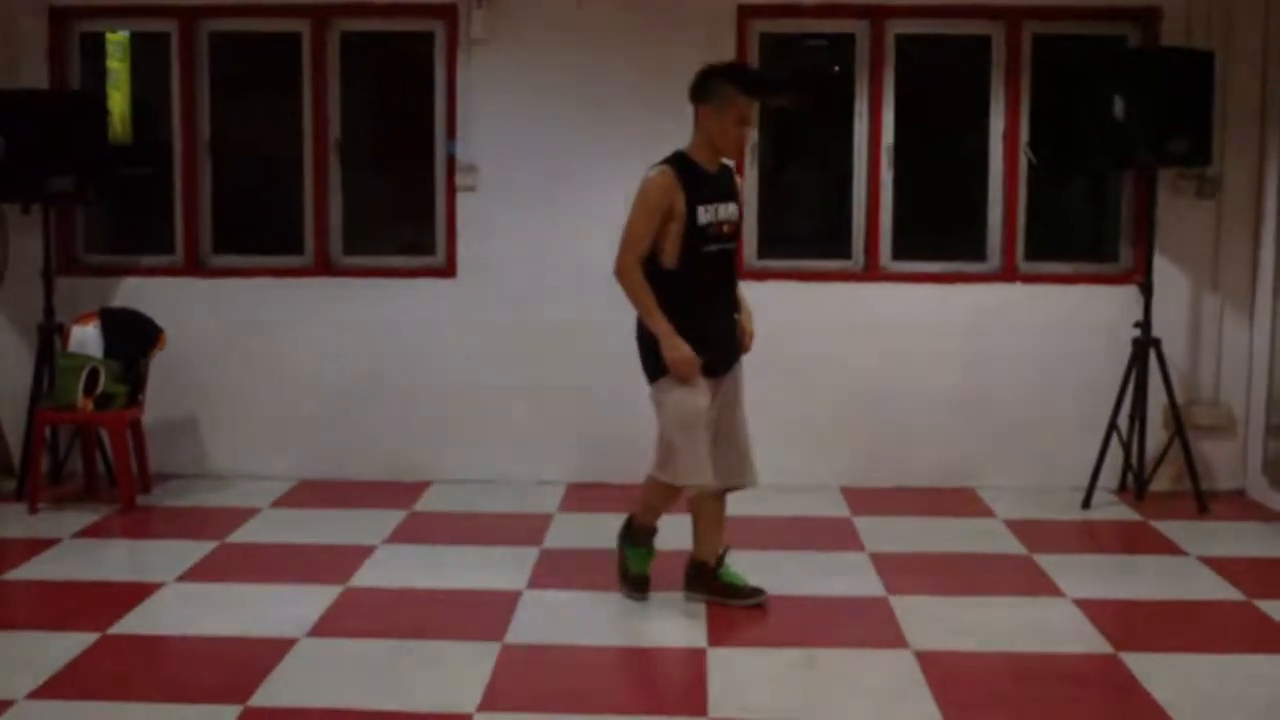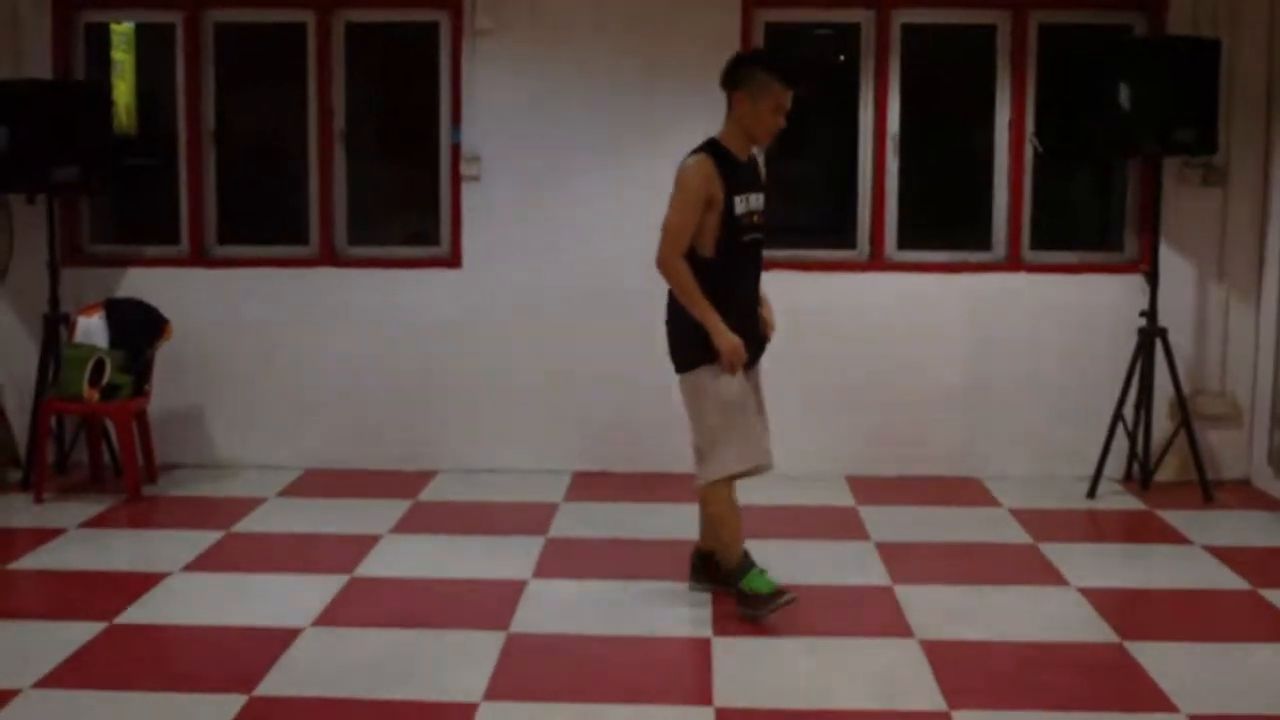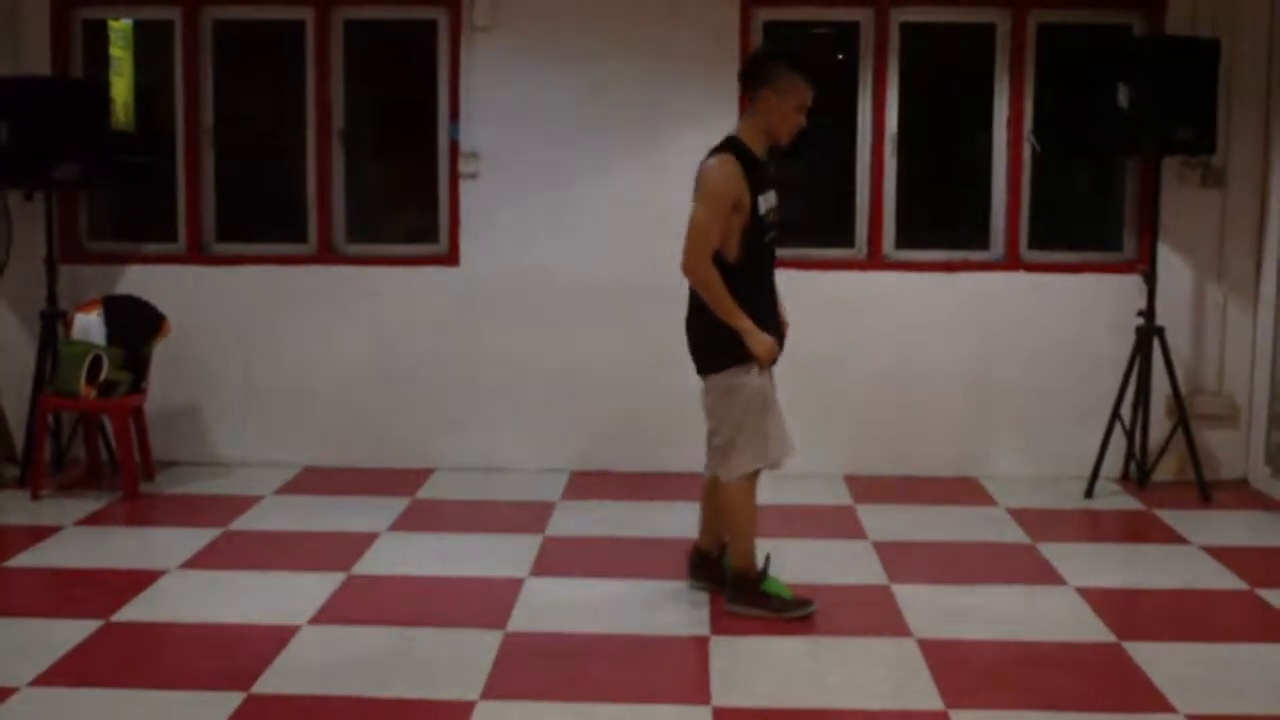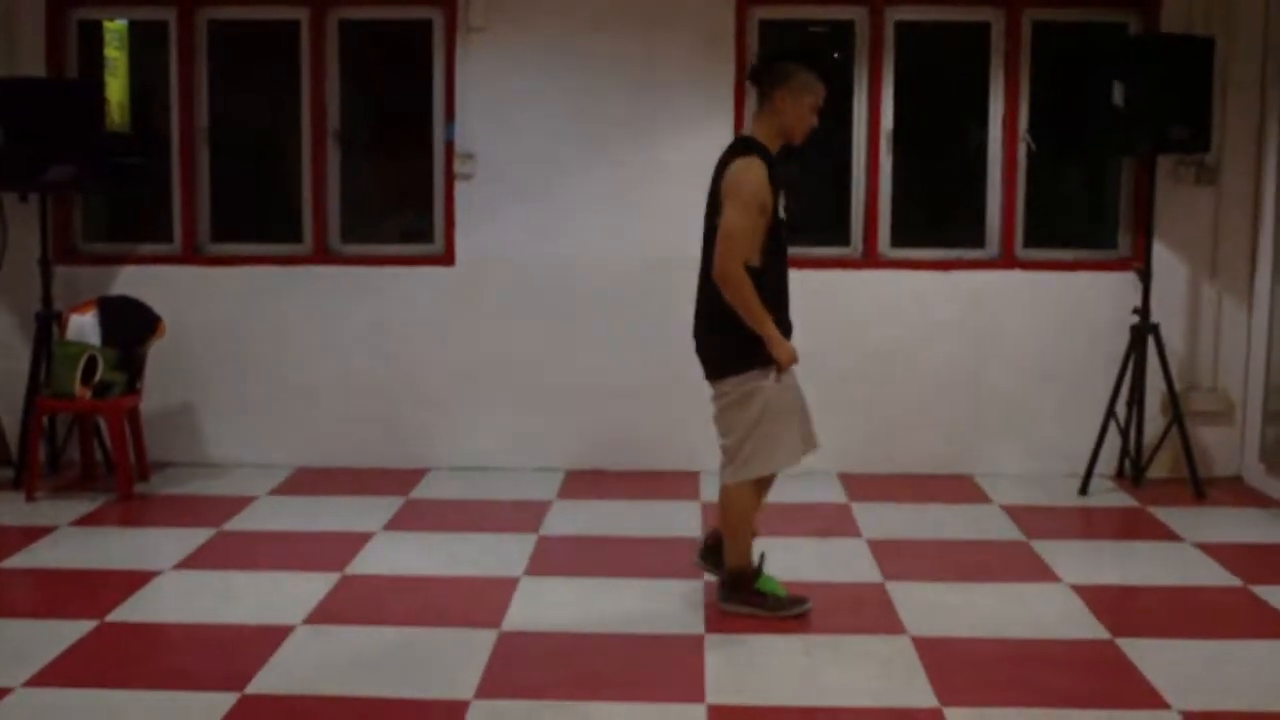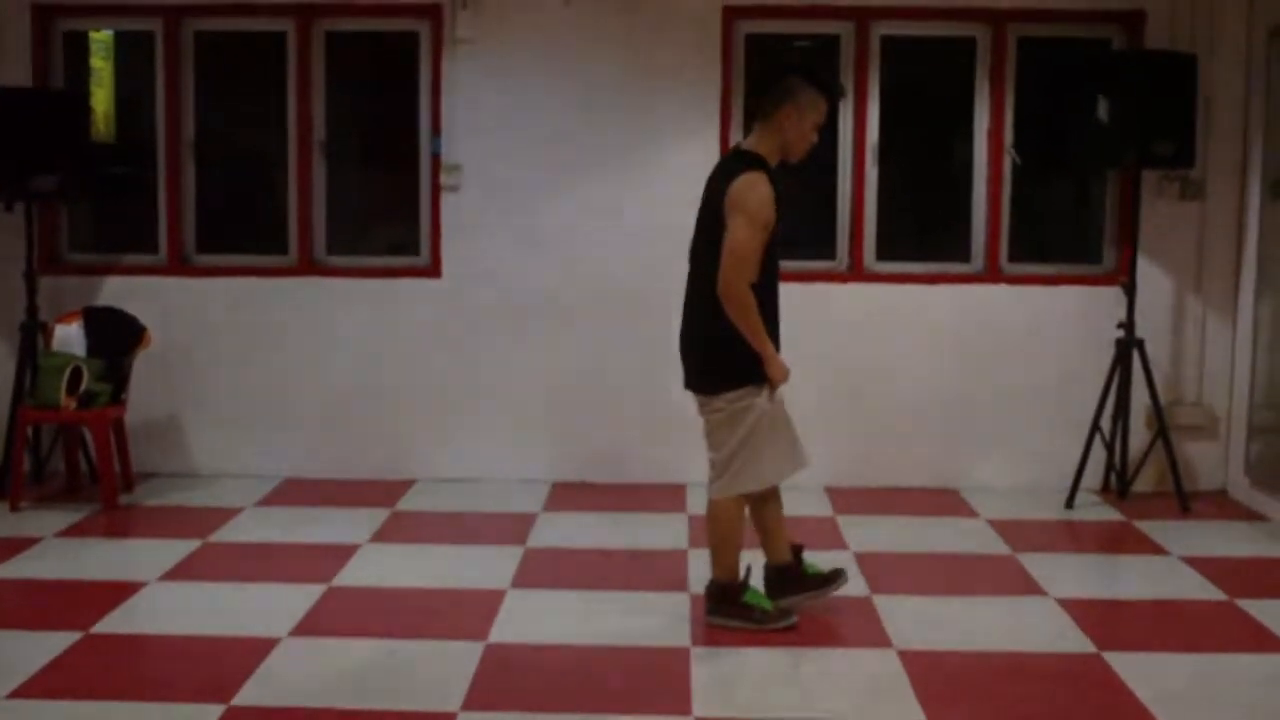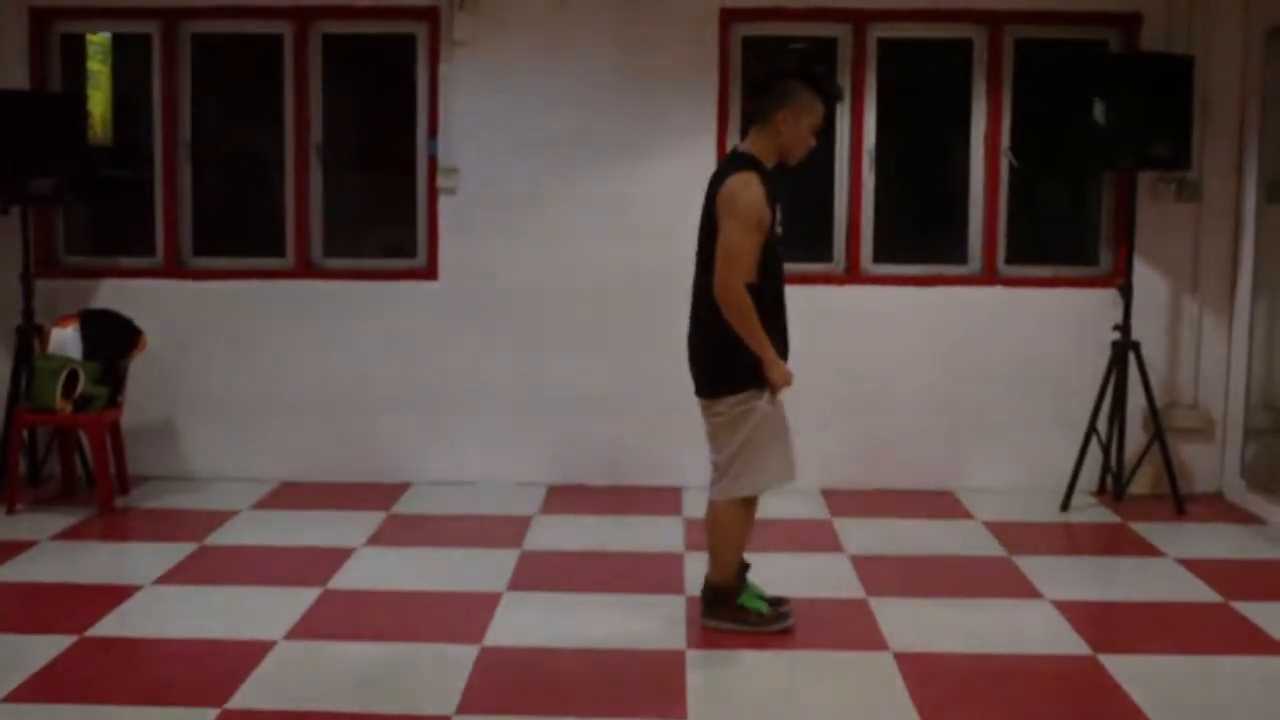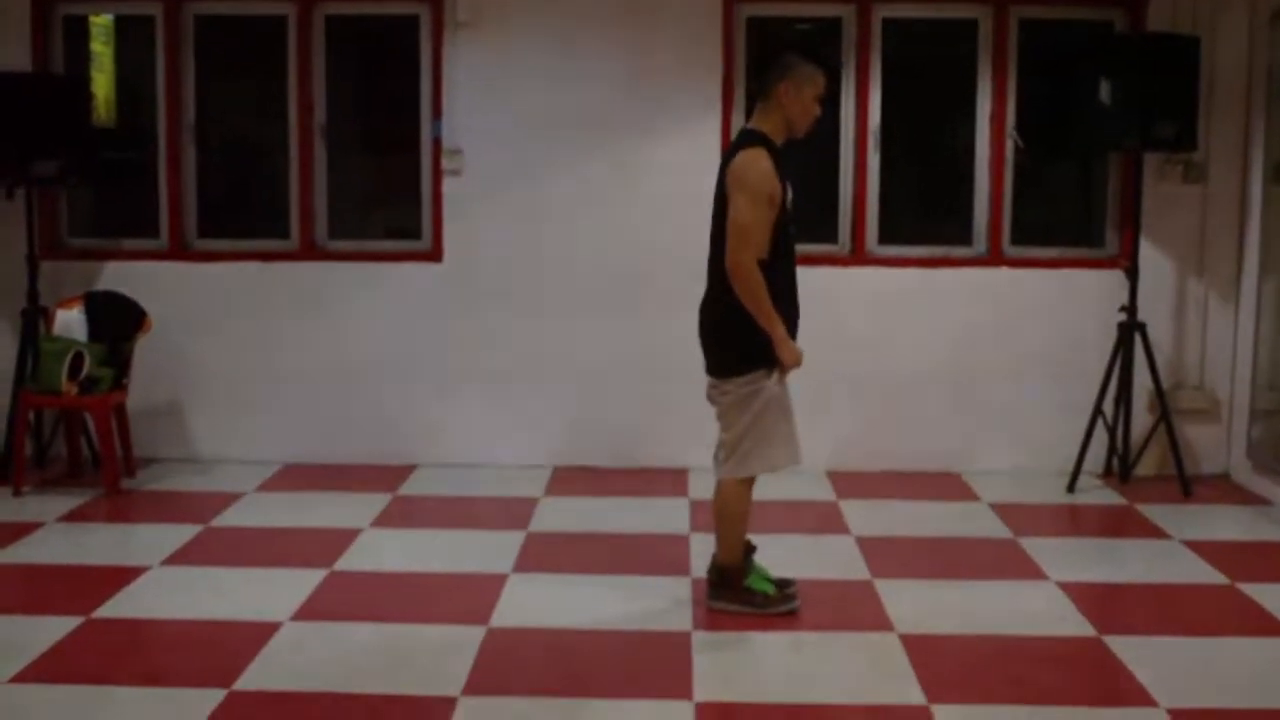
dt=0.3s
person 1, frame 1
left shoulder: (730, 183)
right shoulder: (665, 182)
right elbow: (627, 266)
left wrist: (741, 310)
right wrist: (668, 338)
left hip: (721, 346)
right hip: (677, 348)
left knee: (718, 463)
right knee: (682, 461)
left ankle: (706, 567)
right ankle: (637, 533)
person 1, frame 2
left shoulder: (753, 169)
right shoulder: (701, 170)
right elbow: (670, 258)
left wrist: (761, 305)
right wrist: (716, 329)
left hip: (742, 335)
right hip: (705, 340)
left knee: (732, 456)
right knee: (724, 455)
left ankle: (709, 559)
right ankle: (737, 573)
person 1, frame 3
left shoulder: (756, 165)
right shoulder: (724, 169)
right elbow: (696, 263)
left wrist: (768, 314)
right wrist: (749, 331)
left hip: (744, 336)
right hip: (727, 340)
left knee: (728, 457)
right knee: (743, 460)
left ankle: (707, 559)
right ankle: (745, 581)
person 1, frame 4
left shoulder: (754, 161)
right shoulder: (749, 170)
right elbow: (726, 269)
left wrist: (770, 333)
right wrist: (774, 336)
left hip: (748, 339)
right hip: (738, 341)
left knee: (764, 453)
right knee: (748, 461)
left ankle: (722, 544)
right ankle: (739, 581)
person 1, frame 5
left shoulder: (735, 168)
right shoulder: (754, 185)
right elbow: (732, 285)
right wrist: (769, 355)
left hip: (731, 352)
right hip: (729, 357)
left knee: (765, 464)
right knee: (735, 477)
left ankle: (784, 571)
right ankle: (726, 595)
person 1, frame 6
left shoulder: (744, 175)
right shoulder: (746, 187)
right elbow: (728, 287)
left wrist: (765, 357)
right wrist: (770, 359)
left hip: (742, 358)
right hip: (734, 362)
left knee: (753, 474)
right knee: (735, 481)
left ankle: (729, 580)
right ankle: (722, 599)
person 1, frame 7
left shoulder: (757, 155)
right shoulder: (755, 162)
right elbow: (739, 263)
left wrist: (774, 336)
right wrist: (780, 337)
left hip: (748, 337)
right hip: (744, 340)
left knee: (743, 461)
right knee: (740, 463)
left ankle: (736, 563)
right ankle: (728, 580)
